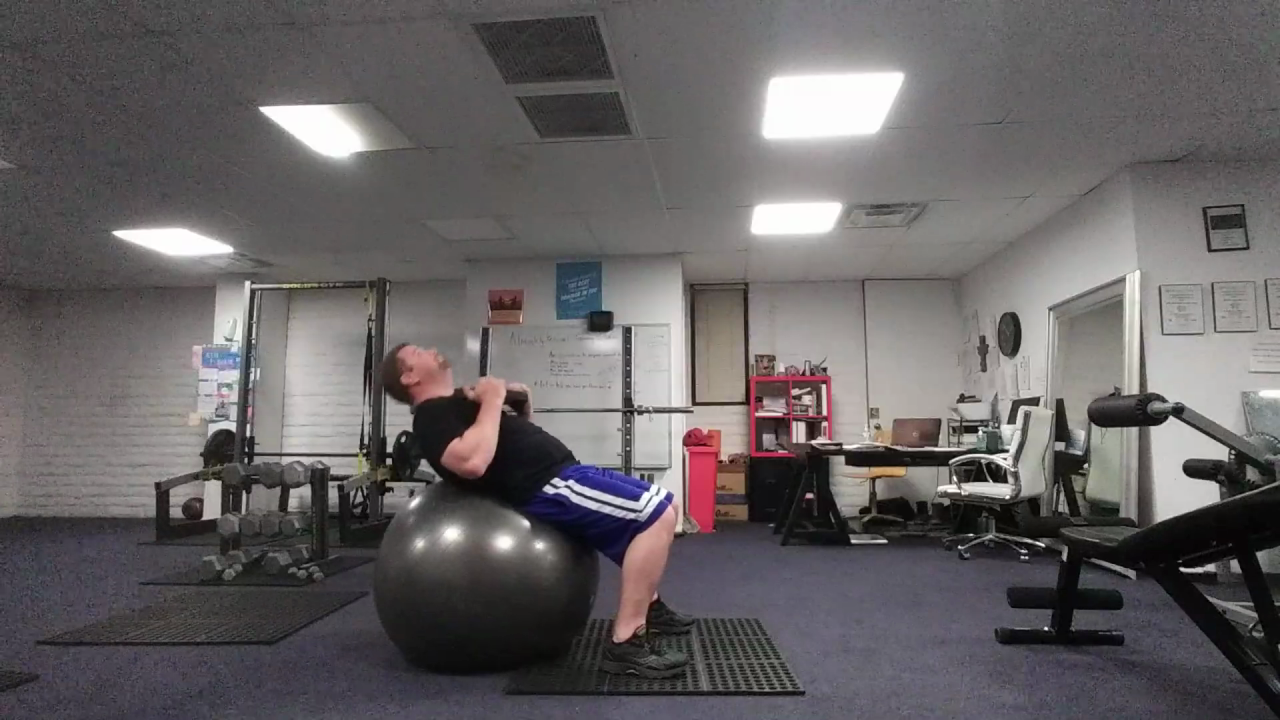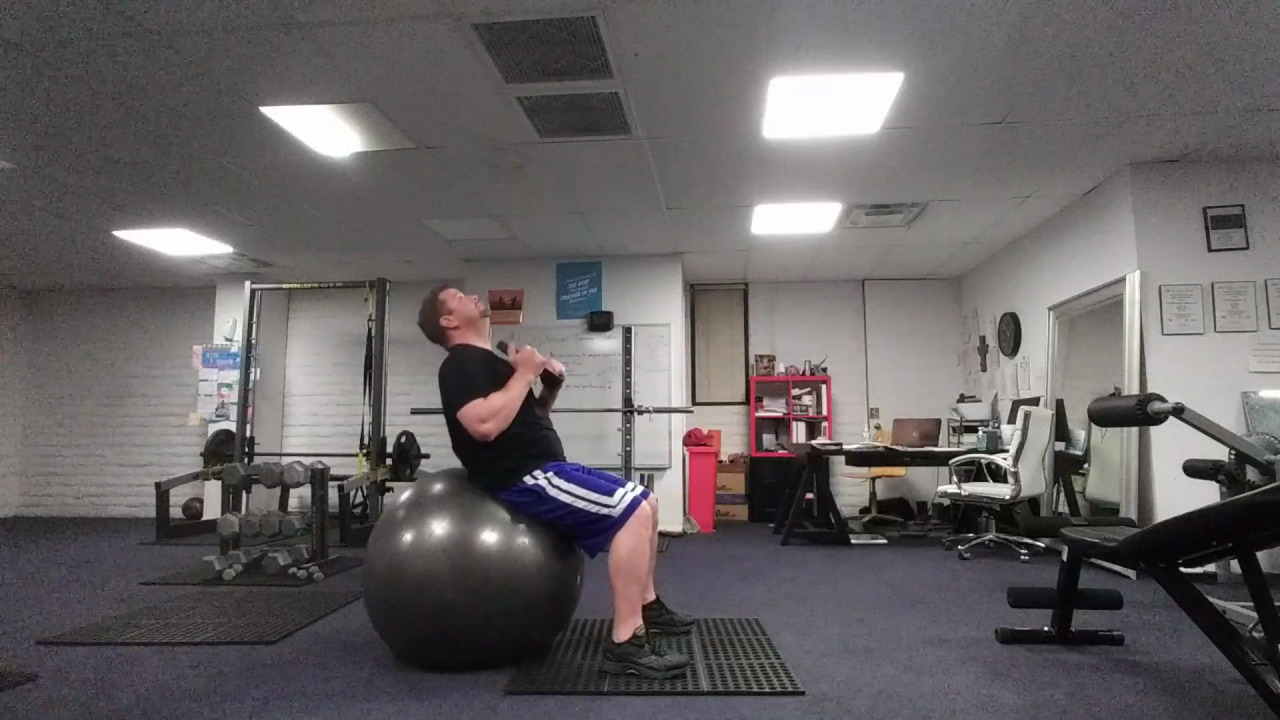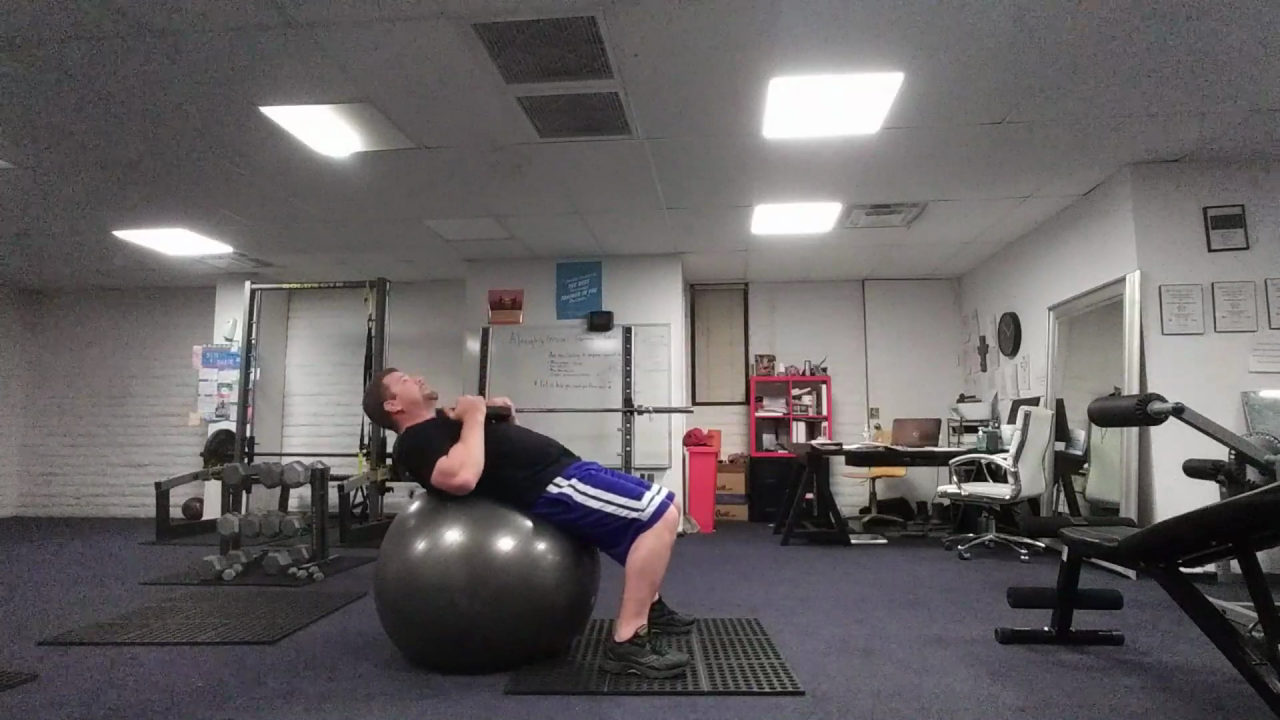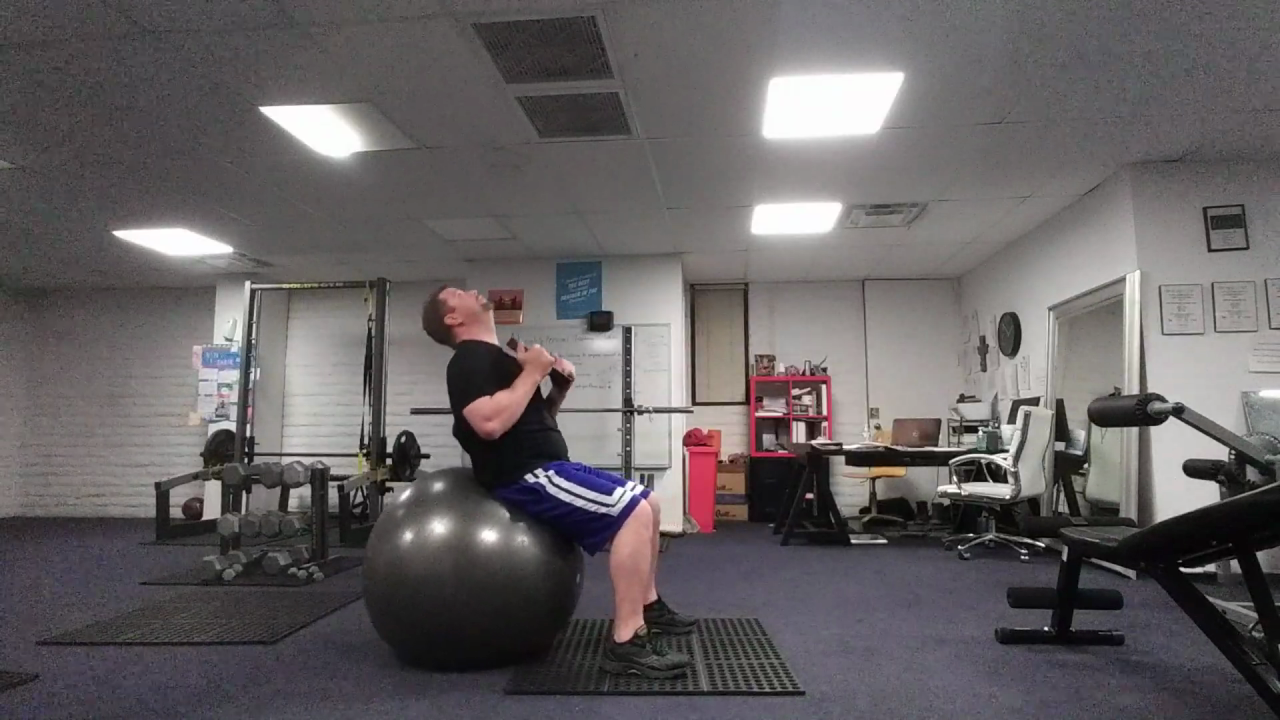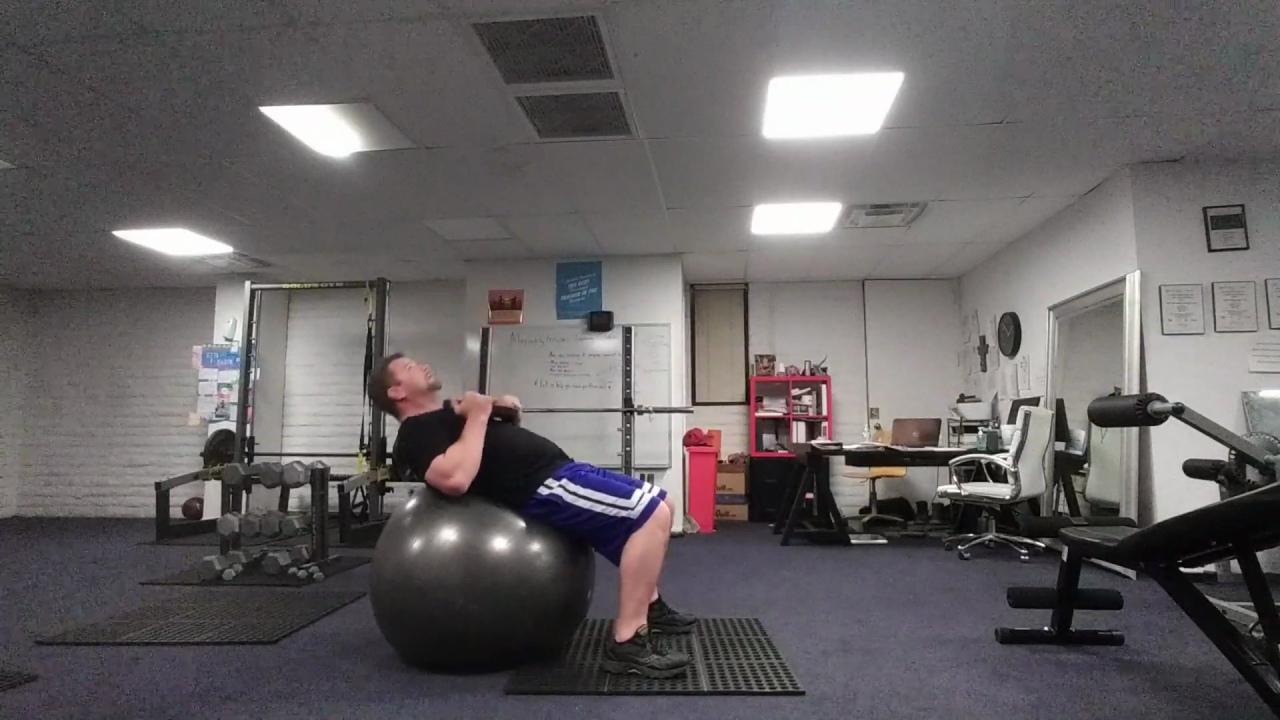
dt=1s
person 1, frame 1
left shoulder: (453, 406)
right shoulder: (432, 416)
right elbow: (473, 461)
left wrist: (522, 407)
right wrist: (492, 400)
left hip: (559, 474)
right hip: (549, 487)
left knee: (653, 511)
right knee: (660, 513)
left ankle: (649, 608)
right ankle: (627, 644)
person 1, frame 2
left shoulder: (483, 360)
right shoulder: (463, 363)
right elbow: (485, 424)
left wrist: (551, 387)
right wrist: (525, 374)
left hip: (542, 470)
right hip: (524, 480)
left knee: (644, 504)
right knee: (635, 512)
left ankle: (648, 606)
right ankle: (627, 644)
person 1, frame 3
left shoulder: (439, 428)
right shoulder: (416, 442)
right elbow: (462, 478)
left wrist: (506, 419)
right wrist: (474, 416)
left hip: (561, 471)
right hip: (552, 484)
left knee: (658, 511)
right knee: (662, 516)
left ankle: (649, 607)
right ankle: (627, 643)
person 1, frame 4
left shoulder: (493, 357)
right shoulder: (472, 359)
right elbow: (490, 423)
left wrist: (560, 386)
right wrist: (533, 372)
left hip: (546, 468)
right hip: (527, 478)
left knee: (647, 505)
right knee: (635, 513)
left ankle: (649, 606)
right ankle: (628, 644)
person 1, frame 5
left shoulder: (439, 421)
right shoulder: (417, 433)
right elbow: (456, 478)
left wrist: (509, 417)
right wrist: (477, 416)
left hip: (554, 473)
right hip: (543, 486)
left knee: (654, 507)
right knee: (655, 514)
left ankle: (649, 607)
right ankle: (627, 644)
